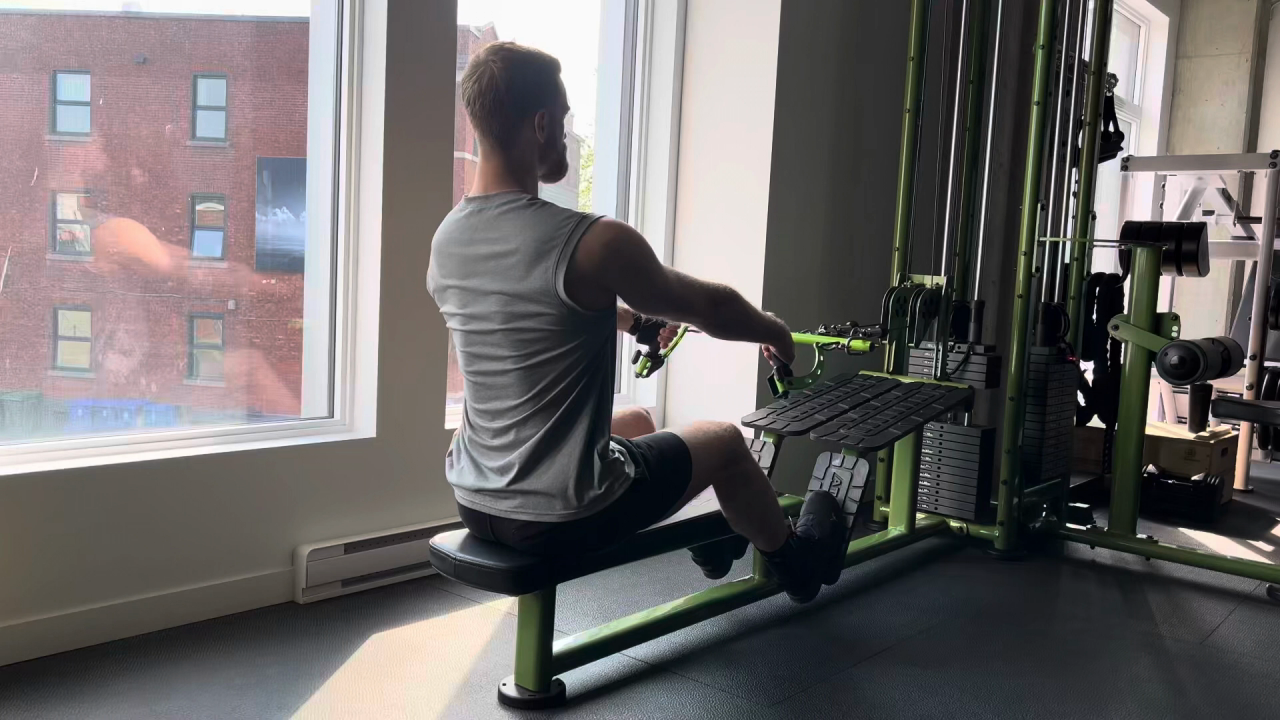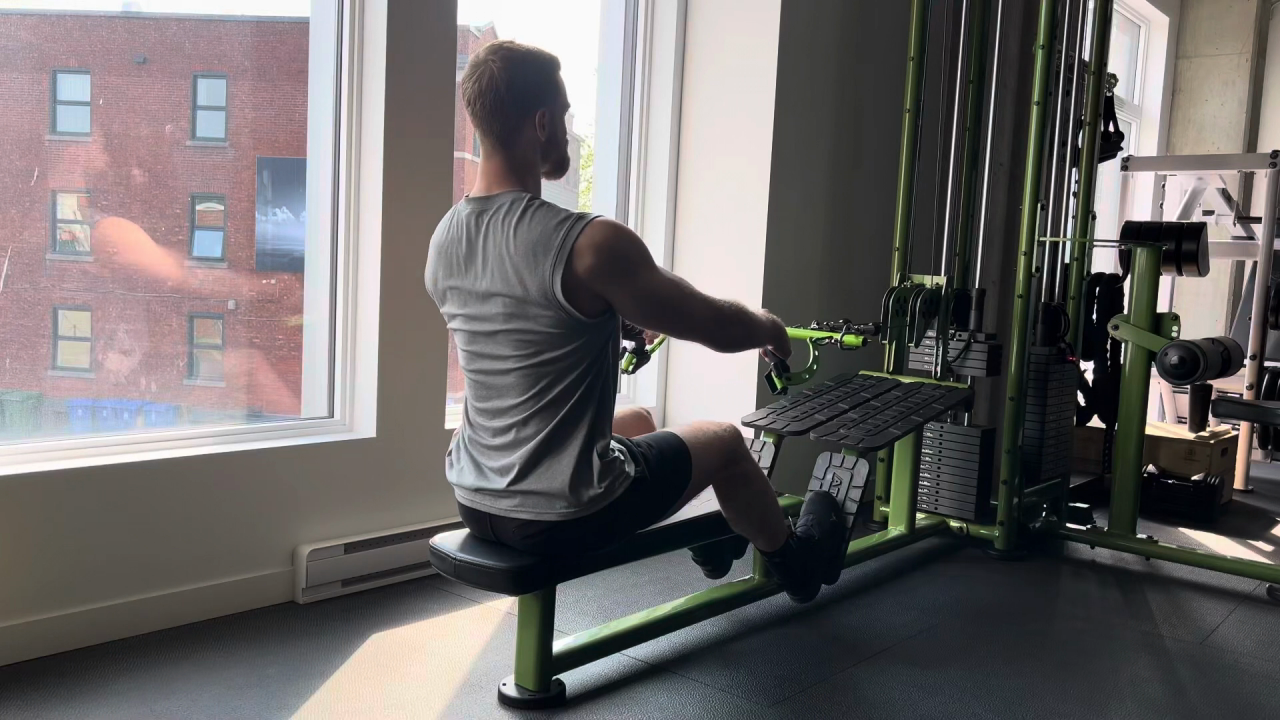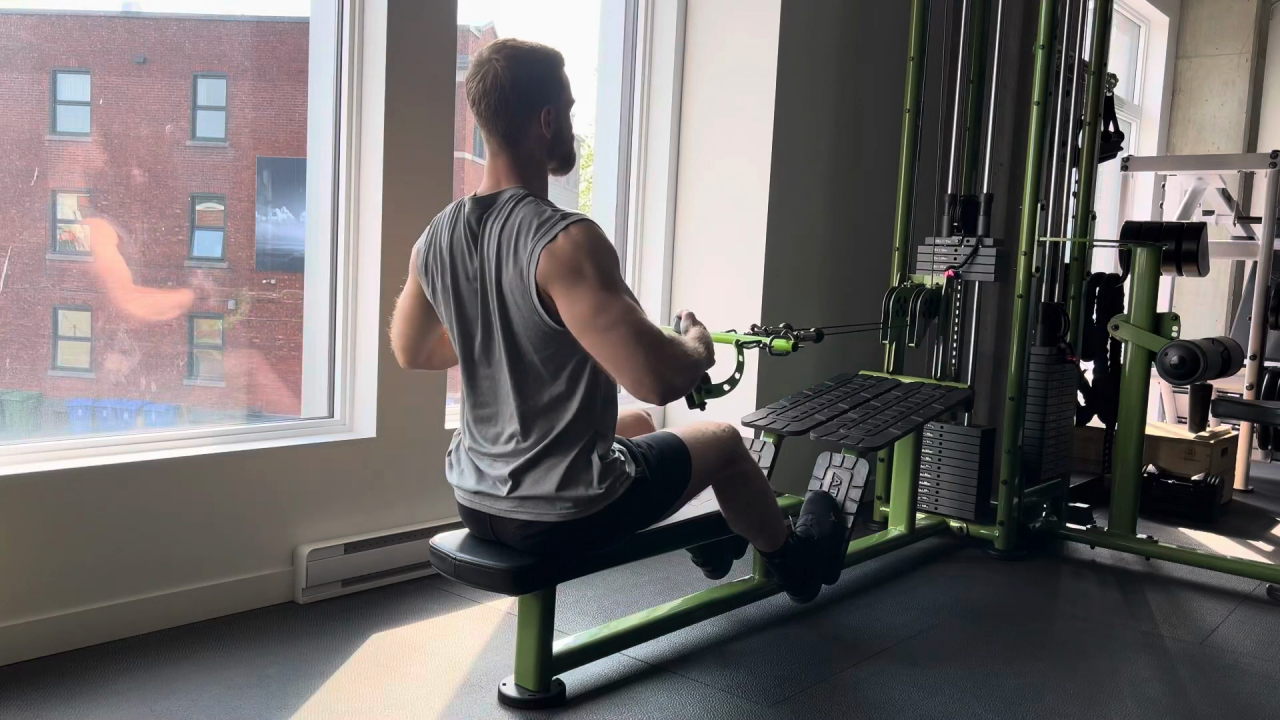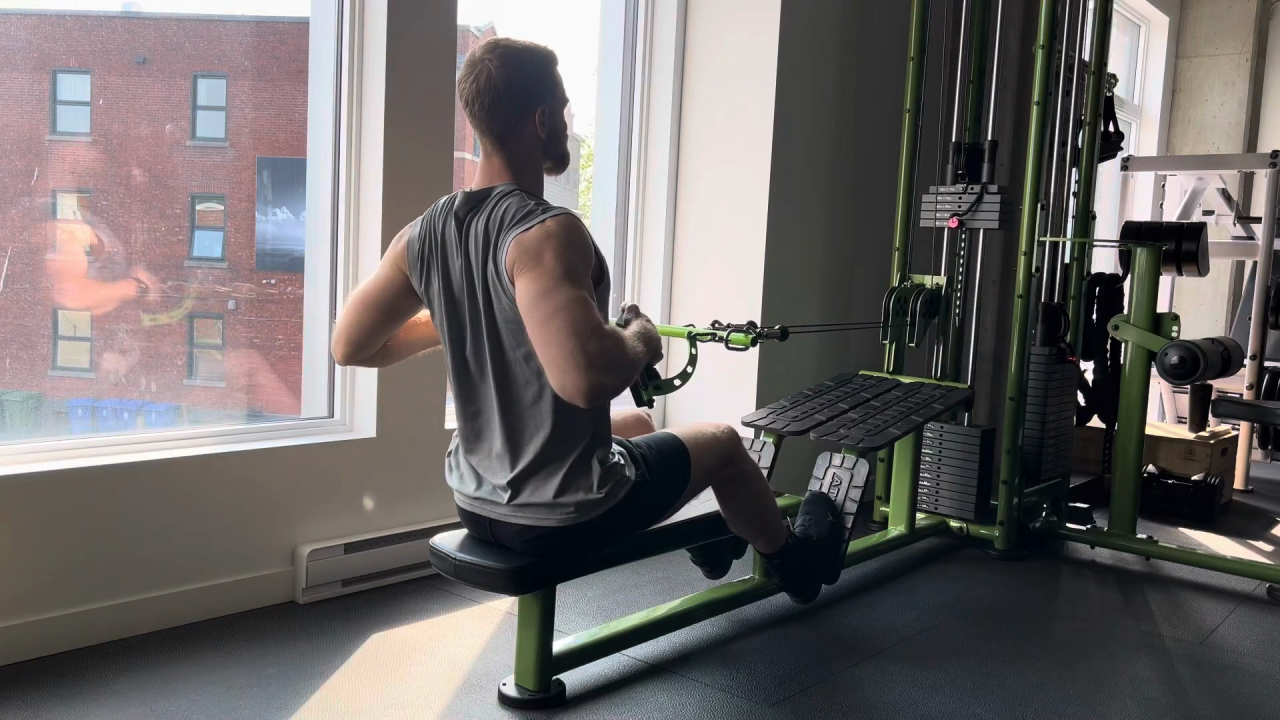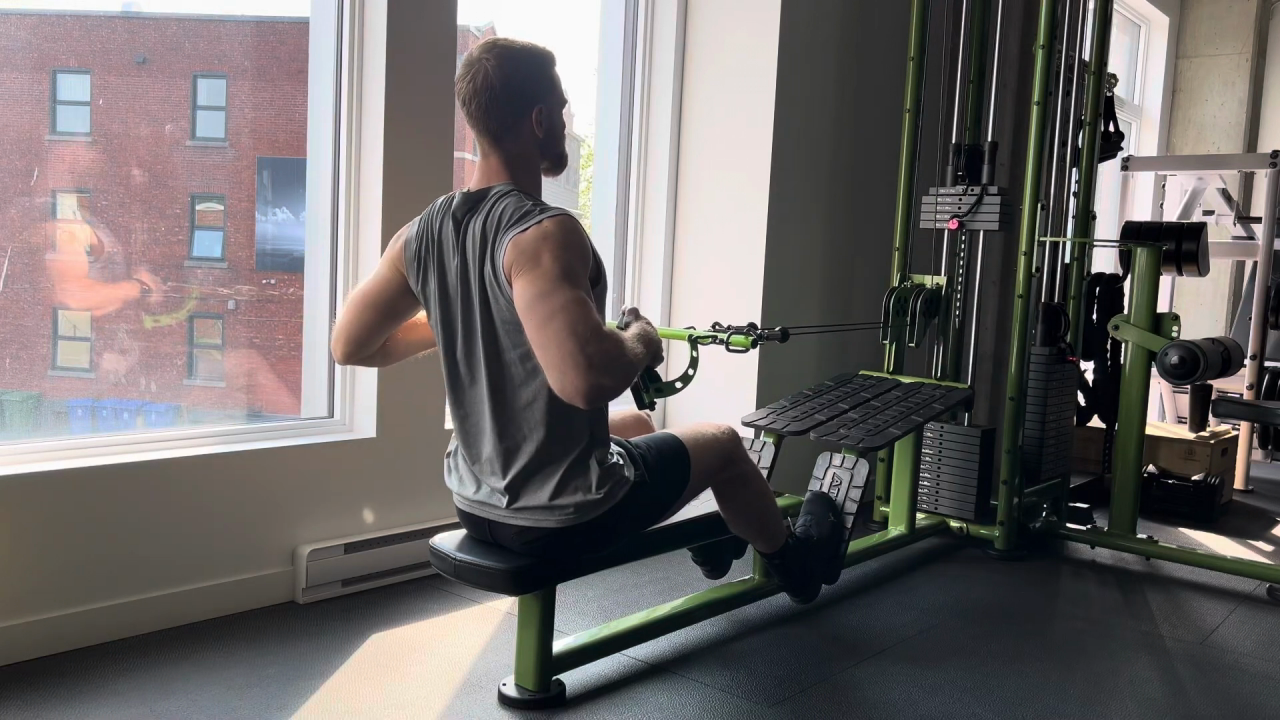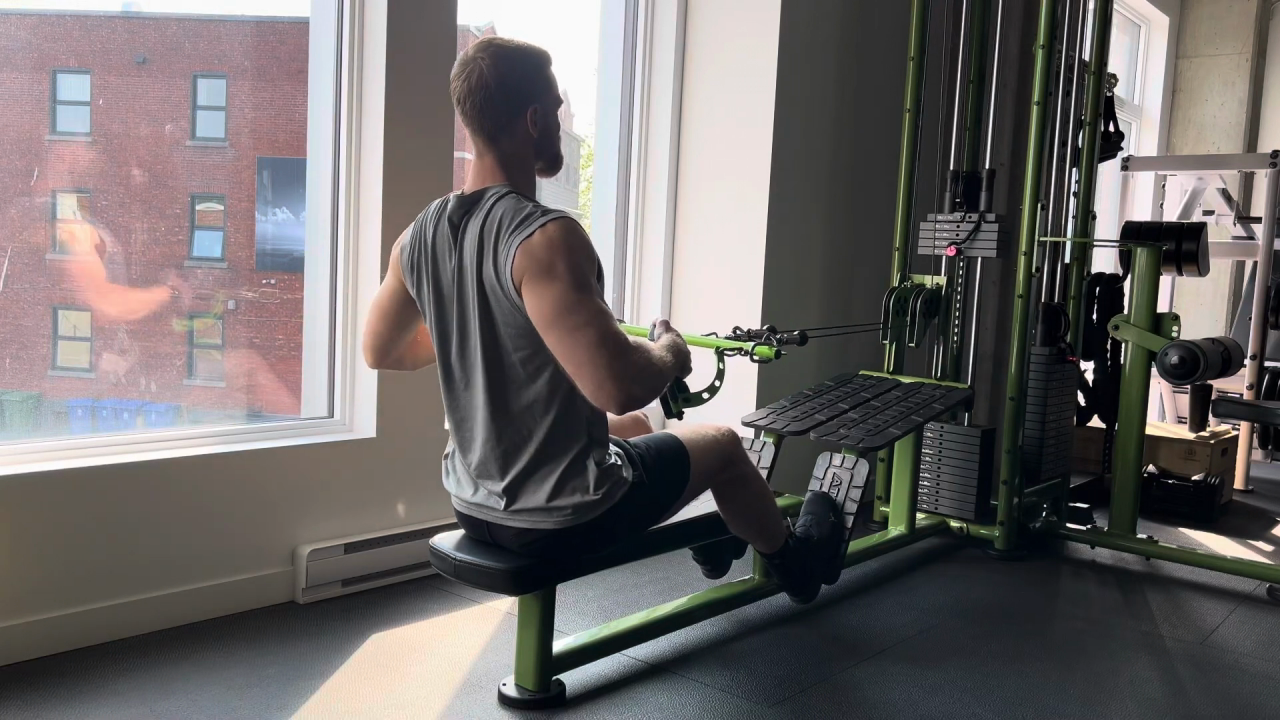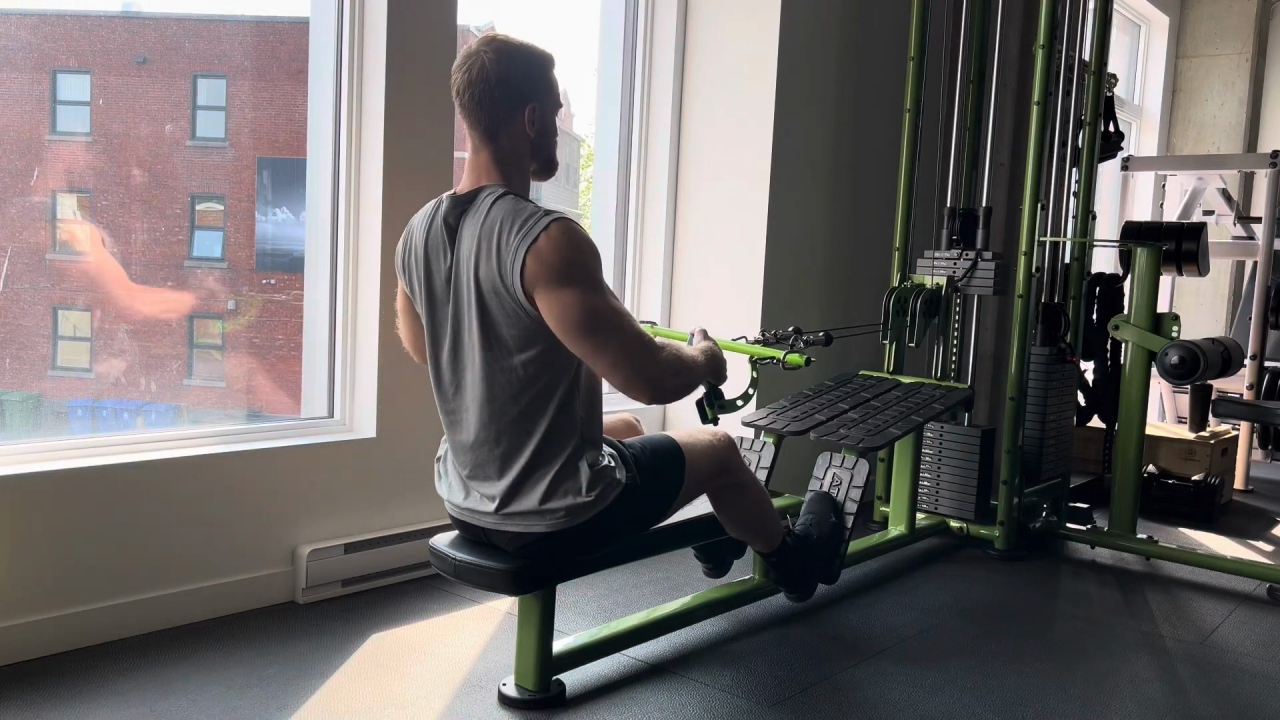
dt=0.5s
person 1, frame 1
left shoulder: (447, 240)
right shoulder: (591, 243)
right elbow: (712, 307)
left wrist: (624, 317)
right wrist: (773, 332)
left hip: (475, 503)
right hip: (564, 516)
left knee: (636, 422)
right knee: (724, 439)
right ankle: (798, 561)
person 1, frame 2
left shoulder: (446, 240)
right shoulder: (589, 244)
right elbow: (719, 328)
right wrist: (768, 330)
left hip: (476, 502)
right hip: (565, 516)
left knee: (636, 422)
right knee: (723, 440)
right ankle: (797, 561)
person 1, frame 3
left shoulder: (434, 239)
right shoulder: (565, 243)
left elbow: (411, 352)
right elbow: (662, 379)
right wrist: (699, 345)
left hip: (477, 502)
right hip: (569, 515)
left knee: (636, 425)
right knee: (724, 442)
left ankle: (708, 541)
right ankle: (797, 561)
person 1, frame 4
left shoulder: (423, 236)
right shoulder: (547, 235)
left elbow: (350, 345)
right elbow: (587, 378)
right wrist: (641, 338)
left hip: (477, 503)
right hip: (566, 517)
left knee: (636, 424)
right knee: (722, 441)
left ankle: (709, 540)
right ankle: (796, 560)
person 1, frame 5
left shoulder: (421, 235)
right shoulder: (544, 235)
left elbow: (350, 345)
right elbow: (587, 379)
right wrist: (641, 341)
left hip: (476, 504)
right hip: (565, 518)
left knee: (636, 426)
right knee: (721, 443)
left ankle: (707, 539)
right ankle: (795, 561)
person 1, frame 6
left shoulder: (419, 236)
right shoulder: (545, 239)
left elbow: (380, 351)
right elbow: (621, 386)
right wrist: (670, 352)
left hip: (473, 503)
right hip: (564, 518)
left knee: (634, 428)
right knee: (721, 443)
left ankle: (709, 540)
right ankle: (797, 562)
person 1, frame 7
left shoulder: (417, 234)
right shoulder: (547, 241)
right elbow: (650, 380)
right wrist: (704, 359)
left hip: (466, 504)
right hip: (555, 519)
left knee: (622, 428)
right knee: (717, 449)
left ankle: (713, 539)
right ankle: (794, 562)
